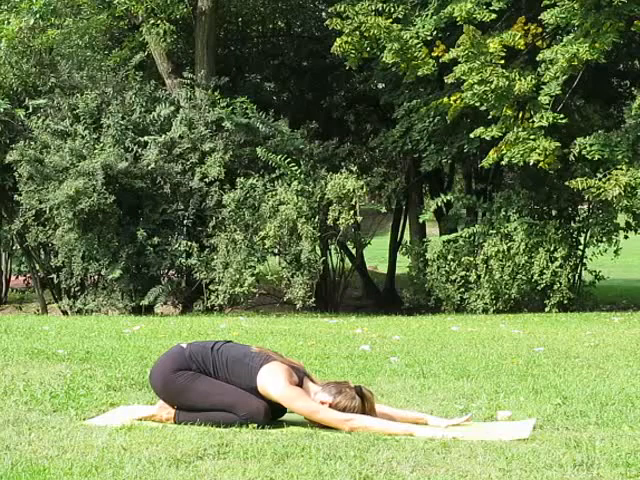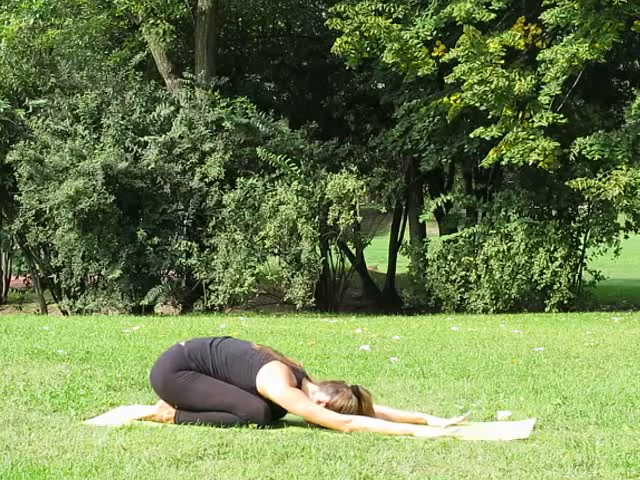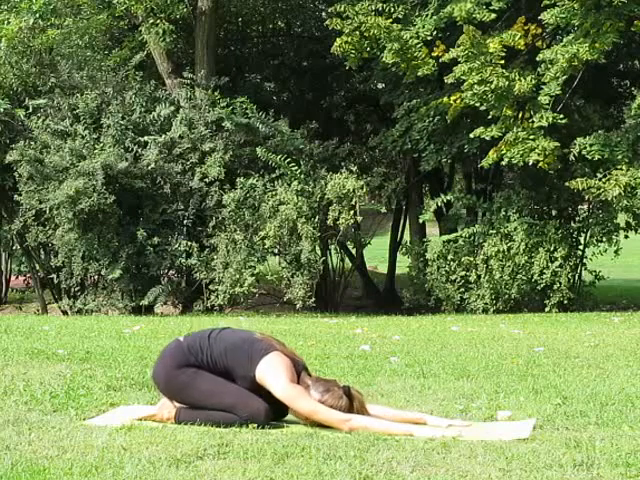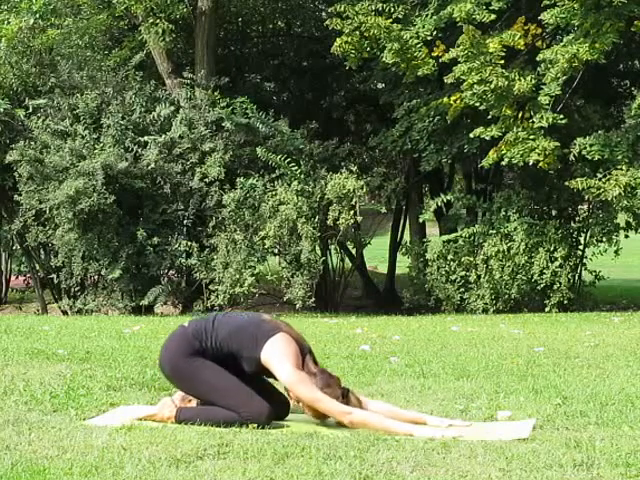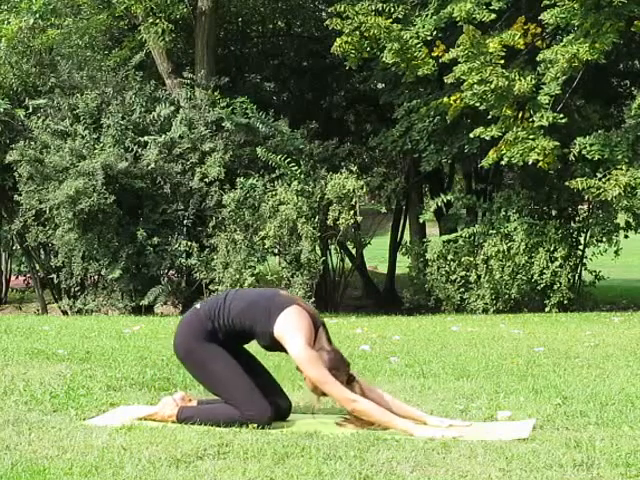
dt=0.5s
person 1, frame 1
left shoulder: (305, 383)
right shoulder: (283, 387)
left elbow: (370, 408)
right elbow: (348, 421)
left wrist: (431, 419)
right wrist: (416, 431)
left hip: (195, 360)
right hip: (172, 369)
left knee: (273, 411)
right knee: (254, 413)
left ankle: (184, 403)
right ankle: (173, 414)
person 1, frame 2
left shoulder: (305, 384)
right shoulder: (283, 389)
left elbow: (369, 407)
right elbow: (347, 423)
left wrist: (431, 418)
right wrist: (415, 431)
left hip: (194, 359)
right hip: (172, 369)
left knee: (274, 410)
right knee: (255, 413)
left ankle: (186, 403)
right ankle: (173, 414)
person 1, frame 3
left shoulder: (301, 380)
right shoulder: (283, 383)
left elbow: (365, 407)
right elbow: (345, 421)
left wrist: (429, 419)
right wrist: (416, 431)
left hip: (198, 358)
right hip: (174, 366)
left knee: (277, 410)
right knee: (257, 413)
left ankle: (188, 401)
right ankle: (175, 414)
person 1, frame 4
left shoulder: (307, 366)
right shoulder: (289, 369)
left elbow: (363, 402)
right elbow: (346, 414)
left wrist: (428, 418)
right wrist: (414, 430)
left hip: (208, 352)
right hip: (182, 352)
left knee: (277, 408)
right knee: (257, 413)
left ankle: (191, 402)
right ankle: (175, 413)
person 1, frame 5
left shoulder: (318, 340)
right shoulder: (301, 345)
left elbow: (369, 391)
right elbow: (352, 401)
left wrist: (428, 418)
right wrist: (415, 429)
left hip: (219, 337)
right hip: (196, 336)
left knee: (280, 408)
right knee: (259, 414)
left ankle: (189, 402)
right ankle: (176, 412)
